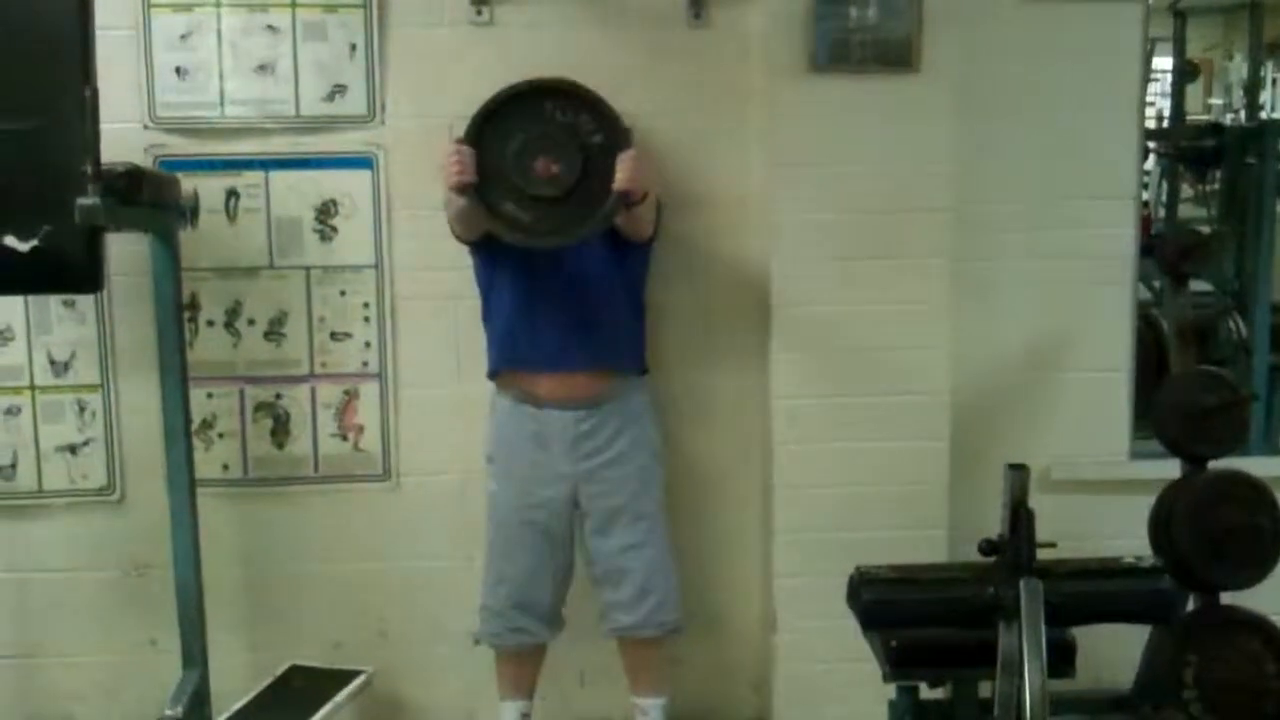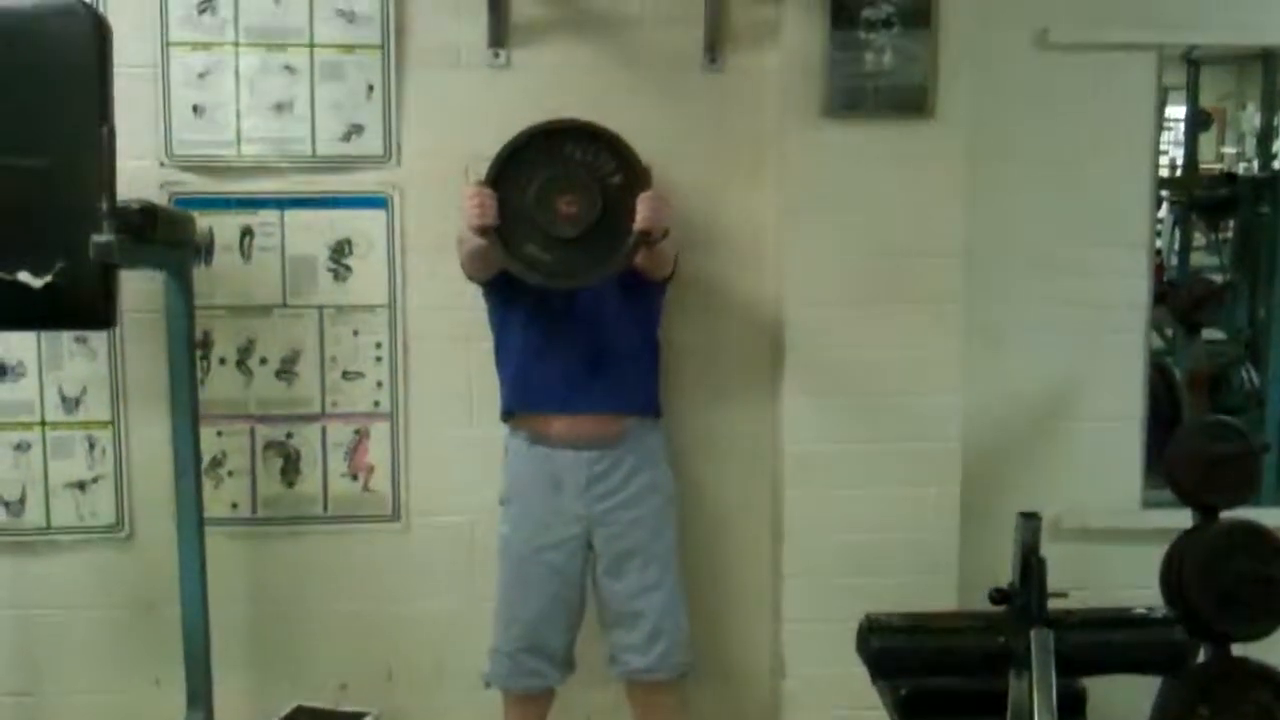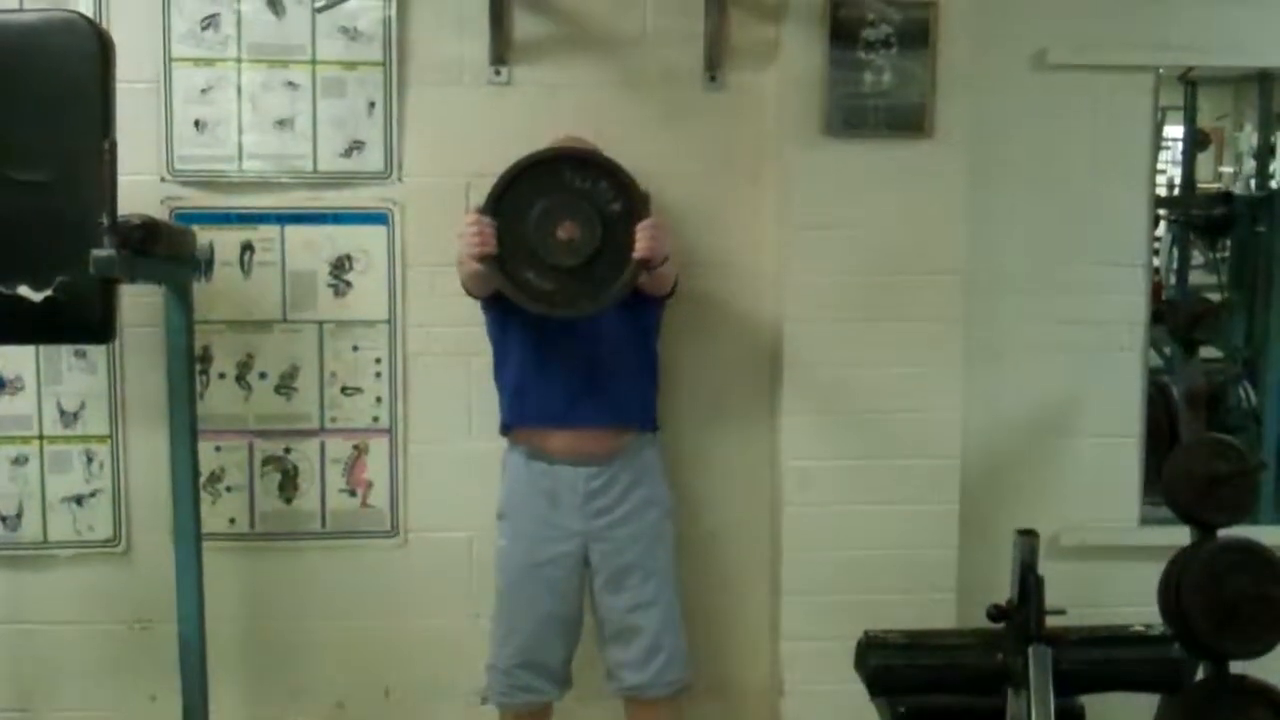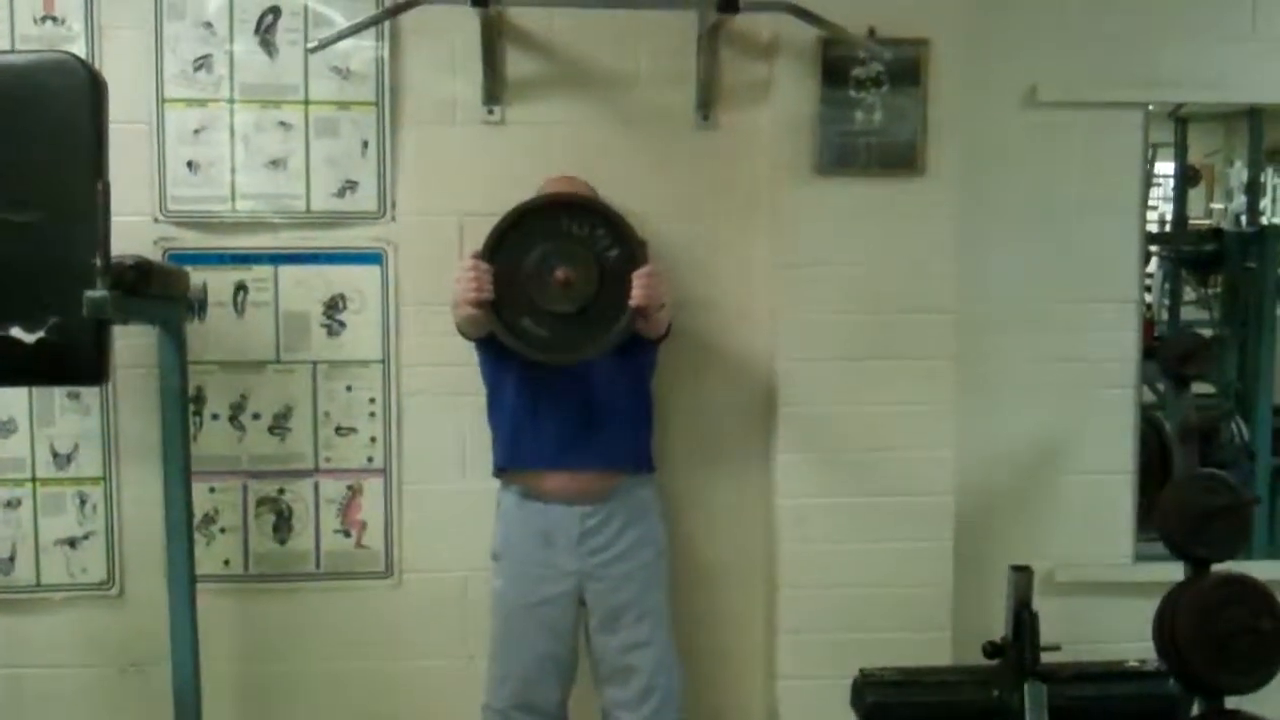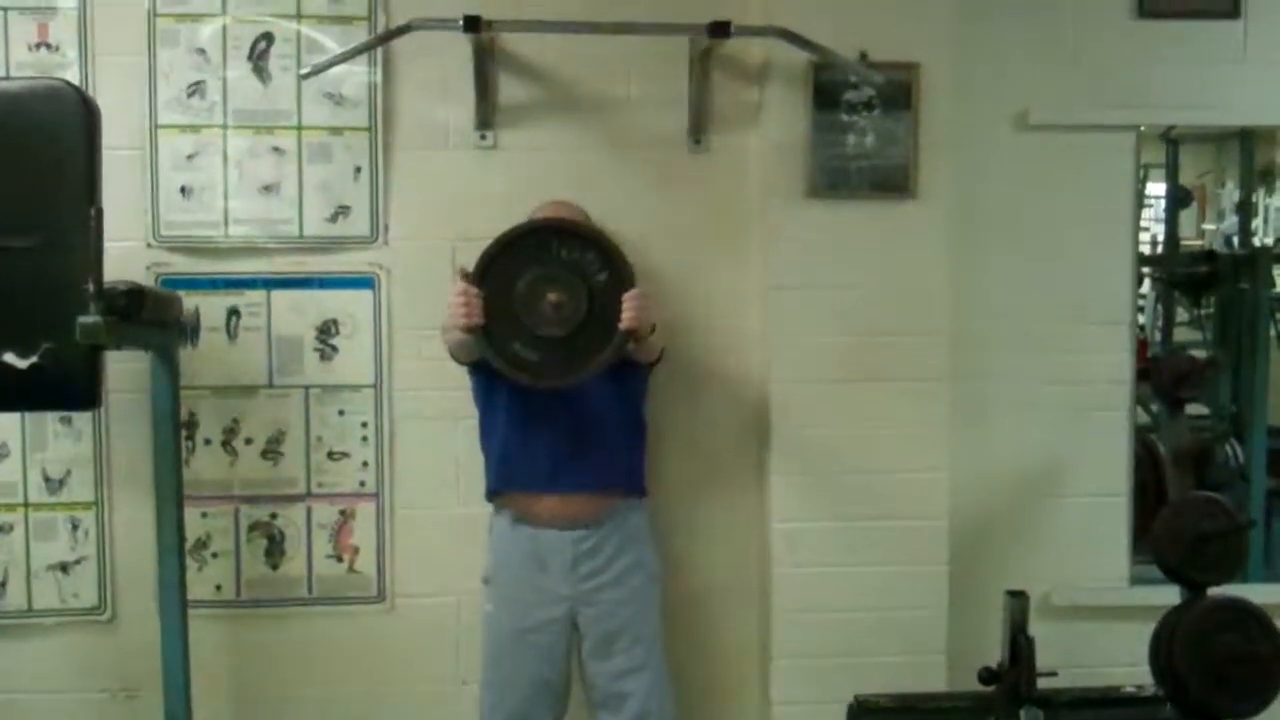
dt=0.7s
person 1, frame 1
left shoulder: (617, 208)
left elbow: (641, 222)
right elbow: (466, 223)
left wrist: (636, 194)
right wrist: (459, 192)
left hip: (617, 419)
right hip: (525, 421)
left knee: (639, 584)
right knee: (516, 591)
person 1, frame 2
left shoulder: (631, 252)
left elbow: (661, 264)
right elbow: (478, 264)
left wrist: (657, 236)
right wrist: (476, 234)
left hip: (630, 459)
right hip: (538, 461)
left knee: (651, 630)
right knee: (526, 635)
person 1, frame 3
left shoulder: (629, 262)
left elbow: (661, 282)
right elbow: (480, 282)
left wrist: (659, 259)
right wrist: (471, 259)
left hip: (627, 474)
right hip: (536, 477)
left knee: (648, 646)
right knee: (525, 653)
person 1, frame 4
left shoulder: (622, 300)
left elbow: (655, 325)
right elbow: (475, 324)
left wrist: (654, 306)
right wrist: (468, 304)
left hip: (623, 513)
right hip: (531, 517)
person 1, frame 5
left shoulder: (614, 321)
left elbow: (649, 350)
right elbow: (465, 348)
left wrist: (645, 330)
right wrist: (459, 327)
left hip: (615, 538)
right hip: (523, 542)
